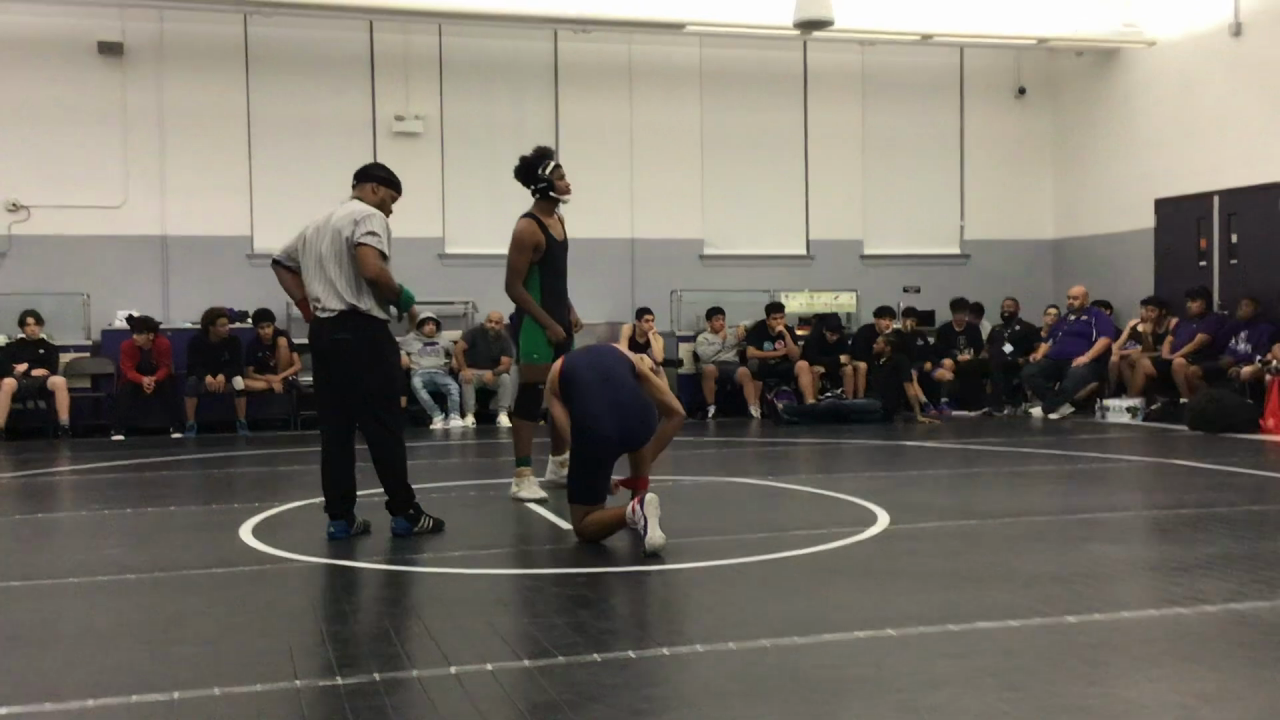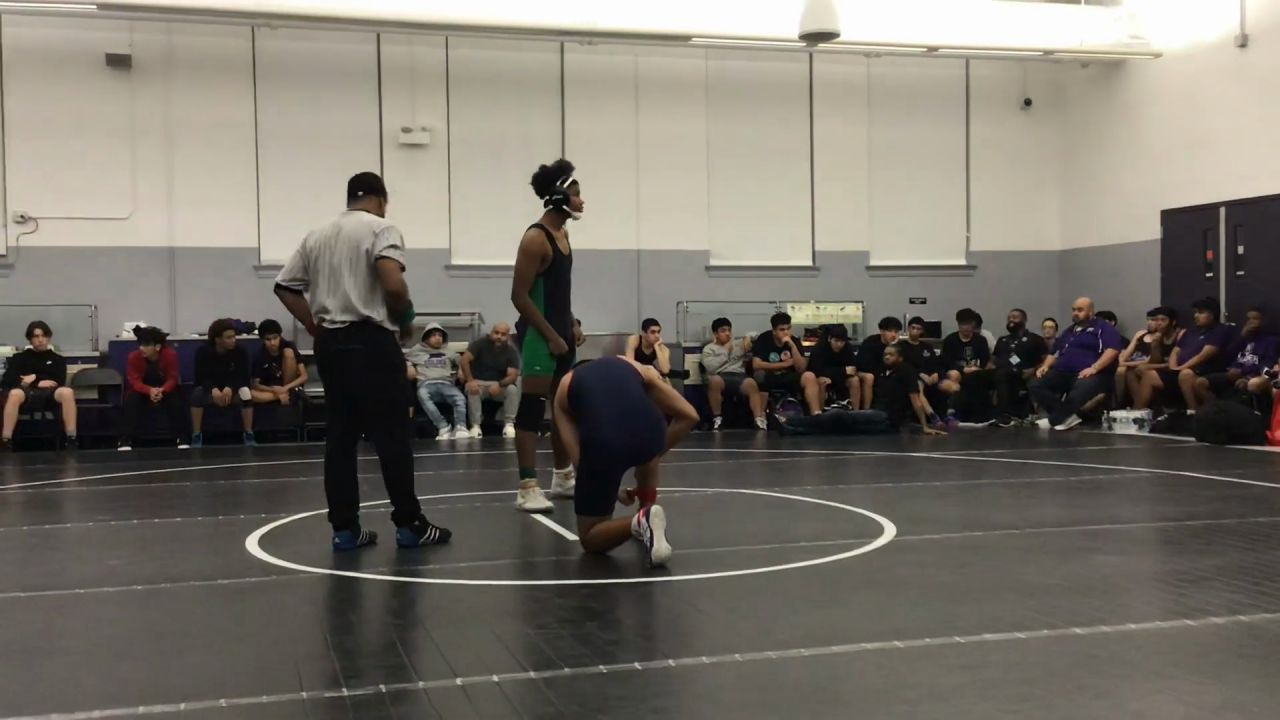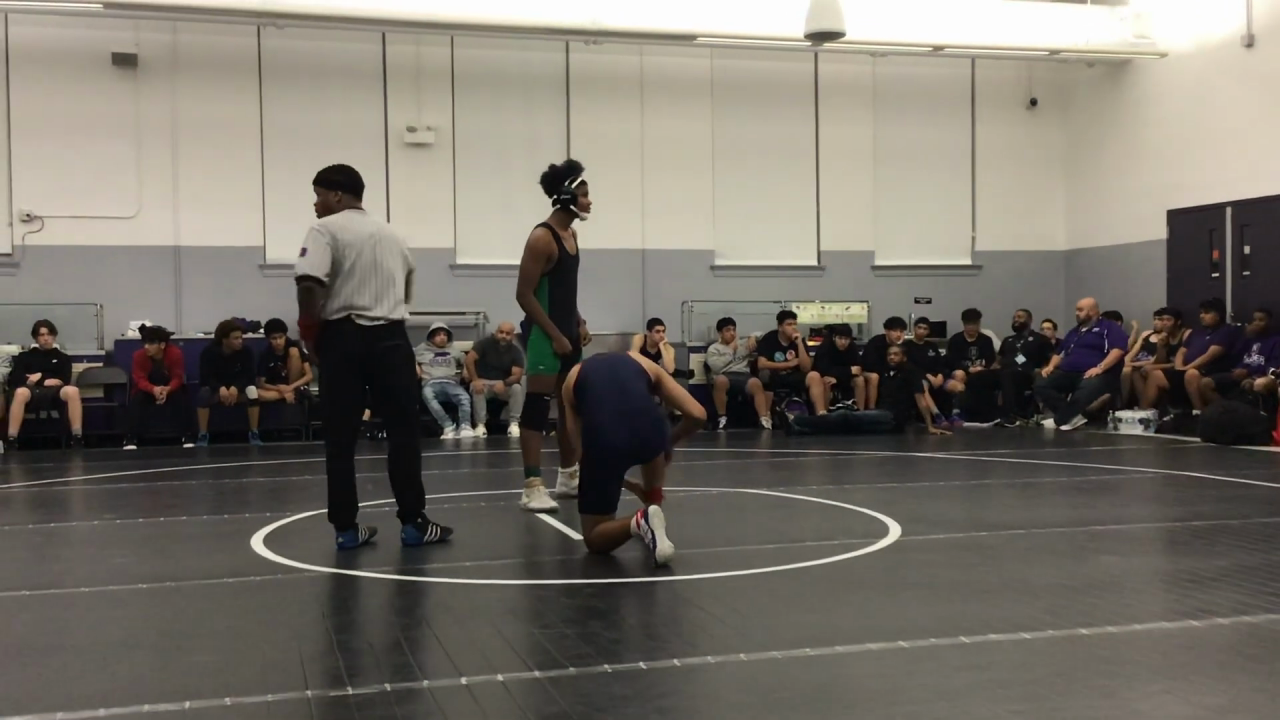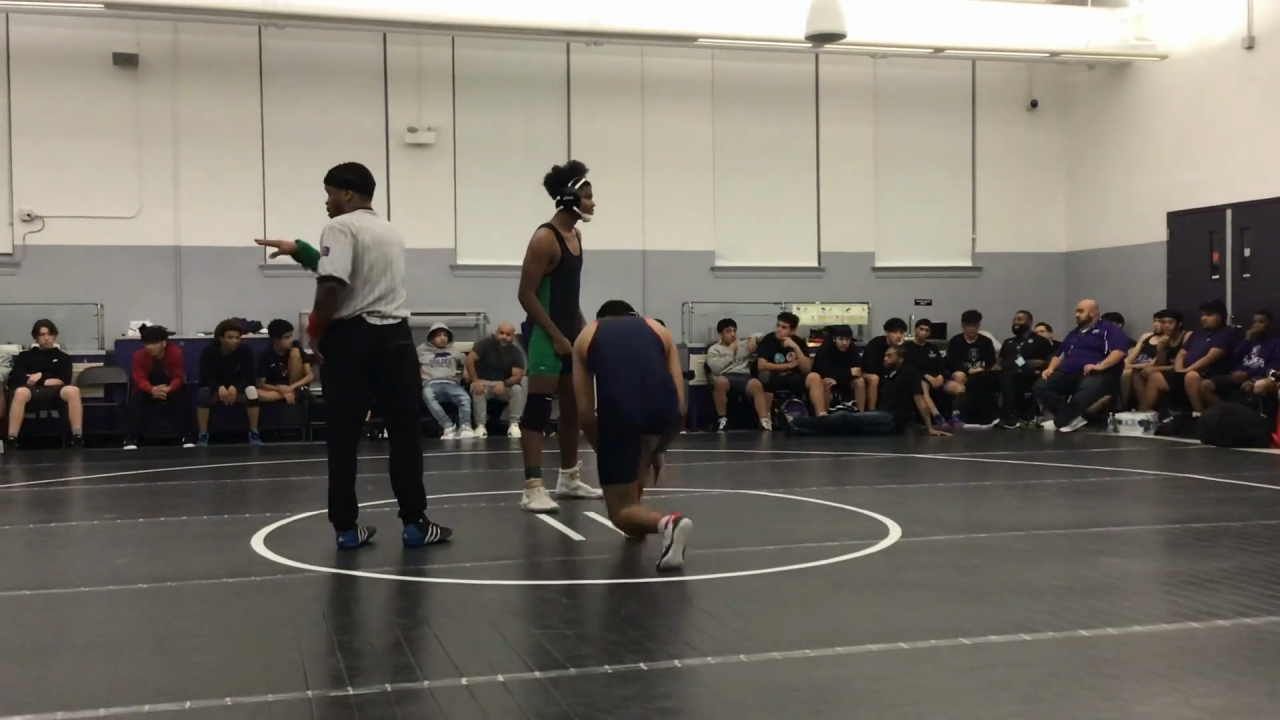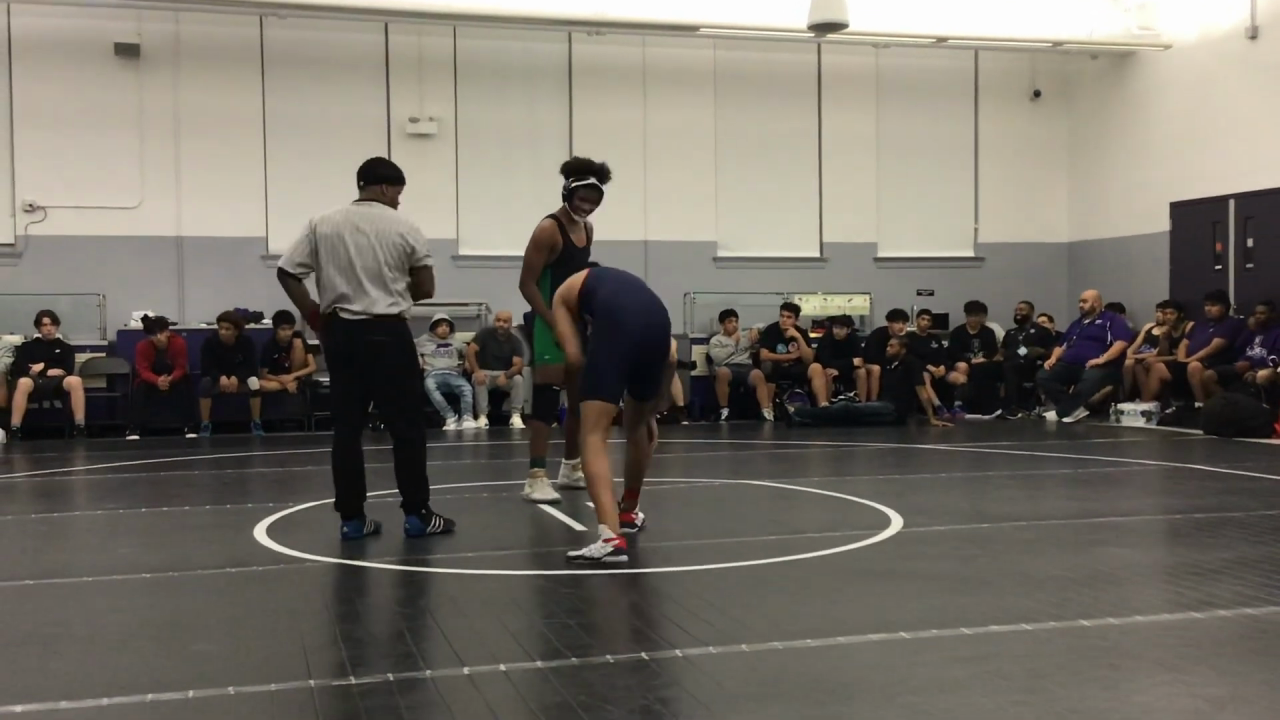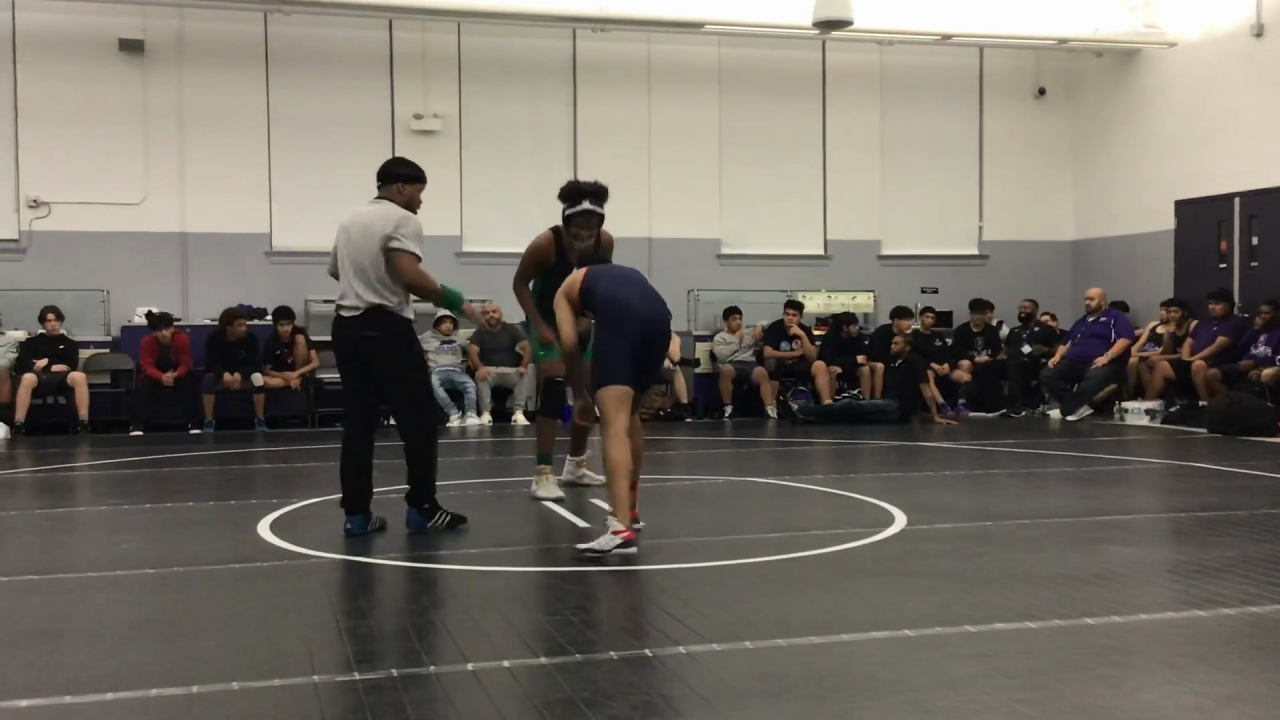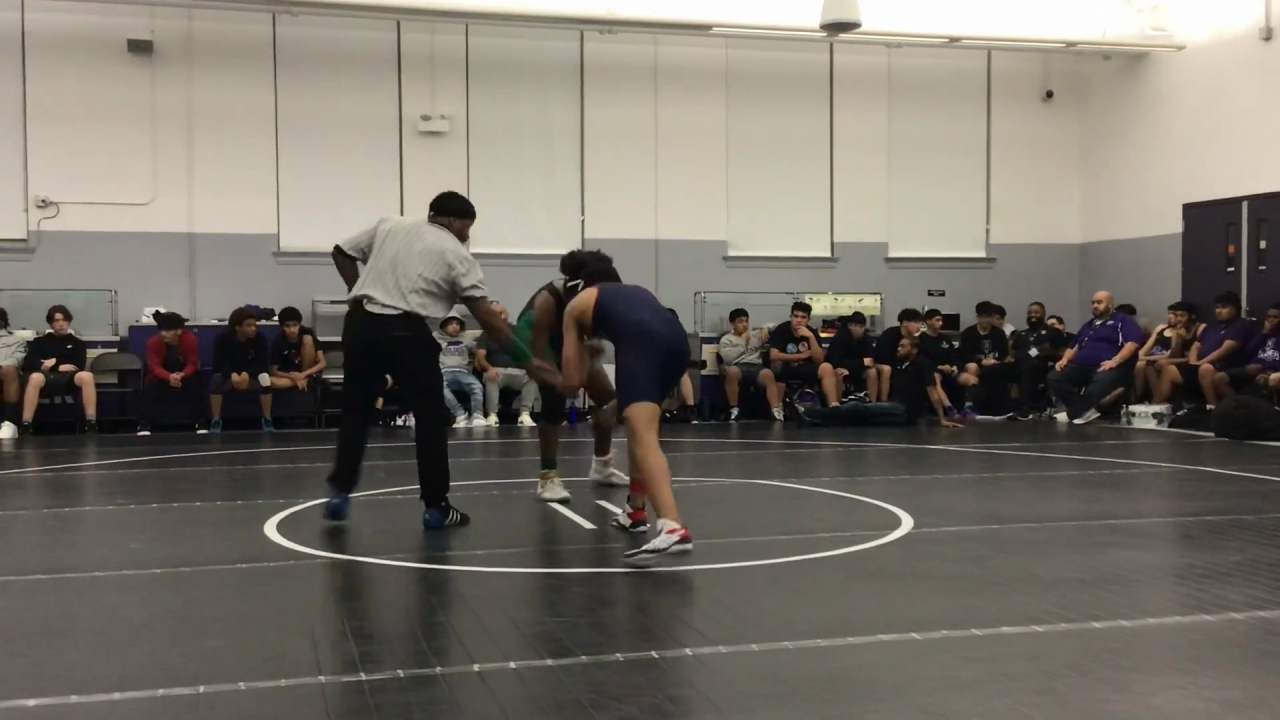
dt=0.5s
person 1, frame 1
left shoulder: (319, 223)
right shoulder: (368, 216)
left elbow: (282, 262)
right elbow: (371, 271)
left wrist: (309, 308)
right wrist: (402, 298)
left hip: (323, 331)
right hip: (360, 331)
left knee: (335, 427)
right knee: (383, 424)
left ankle: (340, 517)
right ankle: (403, 512)
person 1, frame 2
left shoulder: (315, 237)
right shoulder: (380, 230)
left elbow: (284, 288)
right elbow: (394, 284)
left wrist: (316, 328)
right wrist: (404, 319)
left hip: (330, 343)
right hip: (370, 341)
left knee: (340, 436)
right knee: (392, 435)
left ankle: (344, 528)
right ankle: (410, 524)
person 1, frame 3
left shoulder: (325, 230)
right shoulder: (390, 235)
left elbow: (309, 282)
left wrist: (309, 326)
left hip: (341, 338)
right hip: (390, 338)
left knee: (340, 437)
right knee: (403, 432)
left ankle: (345, 527)
right ankle: (414, 522)
person 1, frame 4
left shoulder: (342, 227)
right shoulder: (390, 232)
left elbow: (333, 283)
left wrist: (316, 326)
right wrist: (299, 249)
left hip: (350, 337)
right hip: (395, 337)
left knee: (343, 437)
right knee: (404, 432)
left ankle: (346, 527)
right ankle: (414, 522)
person 1, frame 5
left shoulder: (322, 225)
right shoulder: (404, 228)
left elbow: (287, 273)
right elbow: (426, 289)
left wrist: (312, 314)
left hip: (341, 332)
right hip: (389, 332)
left knee: (347, 427)
right knee: (406, 425)
left ankle: (352, 517)
right ankle: (417, 513)
person 1, frame 6
left shoulder: (352, 220)
right shoulder: (401, 221)
left elbow: (336, 271)
right elbow: (410, 277)
right wrist: (458, 303)
left hip: (348, 326)
right hip: (385, 328)
left knee: (359, 422)
right knee: (419, 417)
left ankle: (356, 513)
right ankle: (423, 507)
person 1, frame 7
left shoulder: (389, 225)
right shoulder: (456, 254)
left elbow: (342, 253)
right elbow: (487, 317)
right wrist: (526, 358)
left hip: (362, 323)
right hip: (406, 332)
left knee: (356, 411)
right knee: (430, 417)
left ankle: (339, 493)
right ankle: (436, 506)
person 2, frame 1
left shoulder: (558, 219)
right shoulder: (527, 228)
right elbow: (513, 286)
left wrist: (570, 311)
right wrist: (547, 324)
left hip: (559, 319)
right hip: (535, 323)
right knee: (531, 395)
left ankle: (559, 465)
right ankle: (523, 476)
person 2, frame 2
left shoulder: (563, 233)
right shoulder: (535, 238)
right elbow: (520, 296)
left wrist: (572, 324)
right wrist: (551, 336)
left hip: (561, 332)
right hip: (539, 335)
right knee: (532, 406)
left ankle: (563, 476)
right ankle: (528, 487)
person 2, frame 3
left shoulder: (571, 234)
right shoulder: (542, 238)
right elbow: (524, 294)
left wrist: (579, 323)
right wrist: (554, 335)
left hip: (567, 331)
right hip: (545, 334)
right knee: (537, 406)
left ankle: (568, 476)
right ankle: (532, 487)
person 2, frame 4
left shoulder: (575, 236)
right shoulder: (544, 239)
right elbow: (526, 294)
left wrist: (582, 324)
right wrist: (555, 336)
left hip: (570, 332)
right hip: (547, 335)
left knee: (573, 407)
right knee: (539, 407)
left ankle: (569, 478)
right ankle: (533, 488)
person 2, frame 5
left shoulder: (587, 229)
right shoulder: (548, 229)
right elbow: (527, 284)
right wrist: (555, 325)
right hip: (549, 324)
left knee: (581, 397)
right knee: (547, 397)
left ankle: (571, 468)
right ankle: (536, 478)
person 2, frame 6
left shoulder: (605, 243)
right shoulder: (546, 243)
right elbow: (520, 284)
left wrist: (587, 317)
right wrist: (539, 326)
right hip: (547, 322)
right knee: (554, 390)
left ankle: (575, 466)
right ankle: (543, 474)
person 2, frame 7
right shoulder: (548, 302)
right elbow: (538, 360)
right wrist: (560, 382)
right hip: (535, 332)
left knee: (607, 395)
right knee: (554, 395)
left ankle: (602, 466)
right ankle: (548, 477)
person 3, frame 1
left shoulder: (557, 371)
right shoulder: (625, 353)
left elbow: (571, 433)
right elbow: (676, 413)
left wrist: (602, 479)
right wrist: (647, 459)
left hip: (594, 430)
right hip: (640, 418)
left knee: (583, 527)
left ankle: (634, 510)
right ankle: (639, 505)
person 3, frame 2
left shoulder: (566, 385)
right shoulder: (631, 365)
left elbow: (579, 458)
right elbow: (689, 415)
left wrist: (614, 492)
right wrist: (655, 453)
left hip: (603, 443)
right hip: (648, 431)
left knee: (590, 539)
left ankle: (640, 522)
right ankle: (647, 512)
person 3, frame 3
left shoulder: (575, 376)
right shoulder: (643, 362)
left elbow: (583, 452)
right elbow: (697, 415)
left wrist: (629, 484)
right wrist: (668, 444)
left hip: (604, 441)
right hip: (650, 432)
left knee: (594, 538)
left ankle: (640, 522)
right ankle: (653, 513)
person 3, frame 4
left shoulder: (587, 335)
right shoulder: (656, 329)
left elbow: (586, 415)
left wrist: (605, 455)
right wrist: (657, 450)
left hip: (620, 404)
right hip: (662, 404)
left knee: (621, 509)
right knee: (638, 438)
left ankle: (667, 521)
person 3, frame 5
left shoulder: (567, 291)
right shoulder: (626, 282)
left elbow: (575, 359)
right elbow: (671, 360)
left wrist: (581, 384)
right wrist: (652, 413)
left hip: (617, 326)
right hip: (657, 323)
left knee: (592, 437)
right knee: (637, 423)
left ankle: (611, 537)
right ankle: (628, 512)
person 3, frame 6
left shoulder: (570, 286)
right shoulder: (632, 274)
left elbow: (570, 343)
left wrist: (581, 395)
left hip: (618, 320)
right hip: (658, 315)
left knee: (615, 425)
right knee: (628, 413)
left ankle: (622, 530)
right ankle: (628, 512)
person 3, frame 7
left shoulder: (577, 303)
right shoulder: (641, 291)
left elbow: (571, 383)
left wrist: (582, 352)
left hip: (641, 342)
right hip: (678, 339)
left knee: (644, 439)
right knee: (641, 426)
left ankle: (672, 528)
right ankle: (636, 509)
